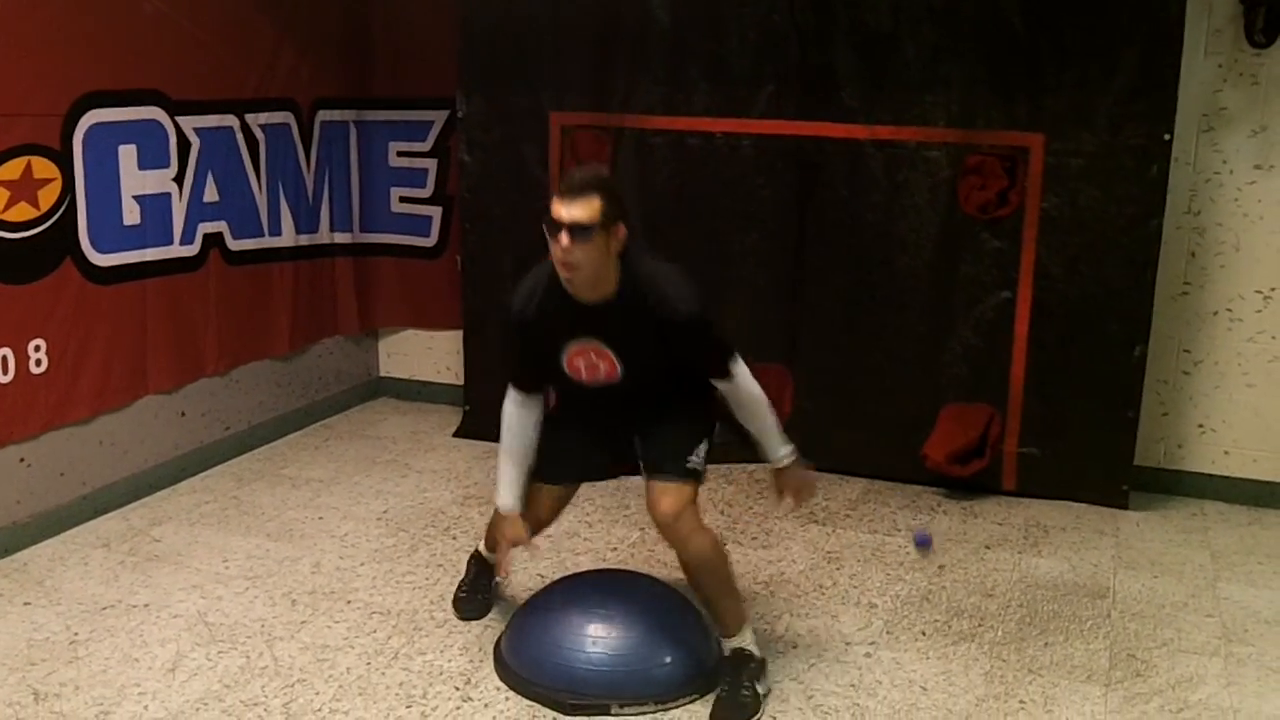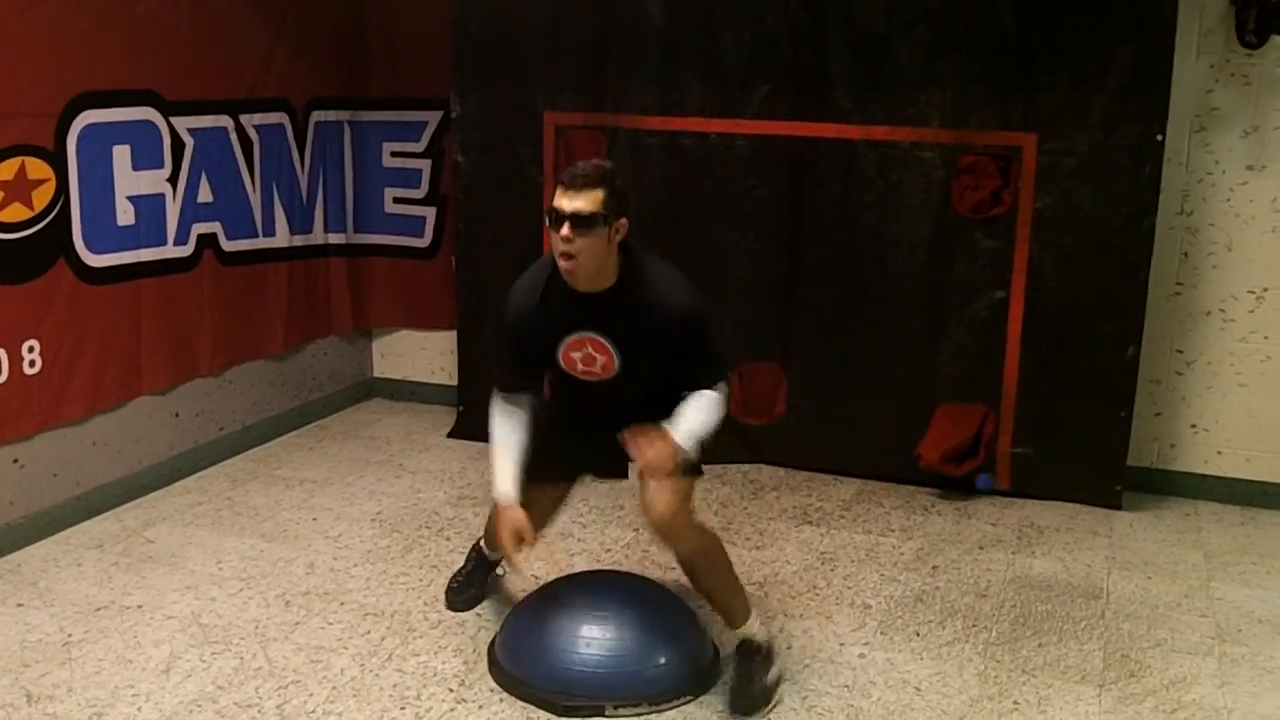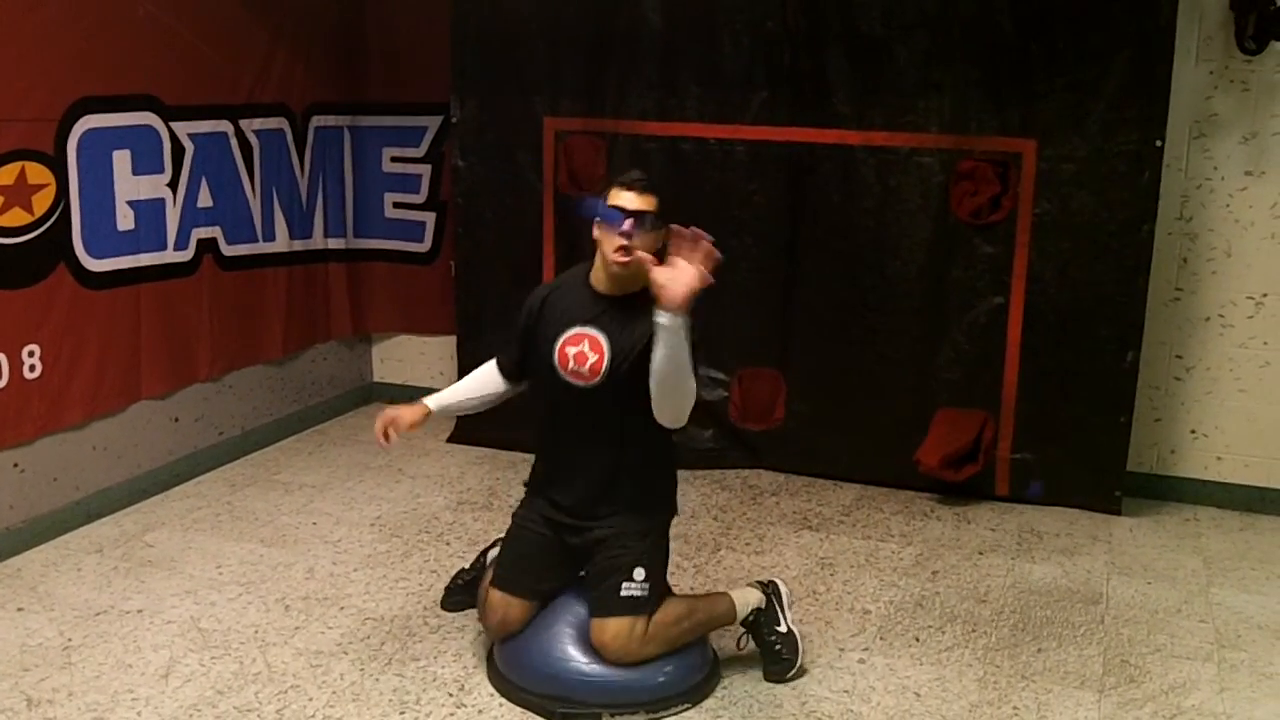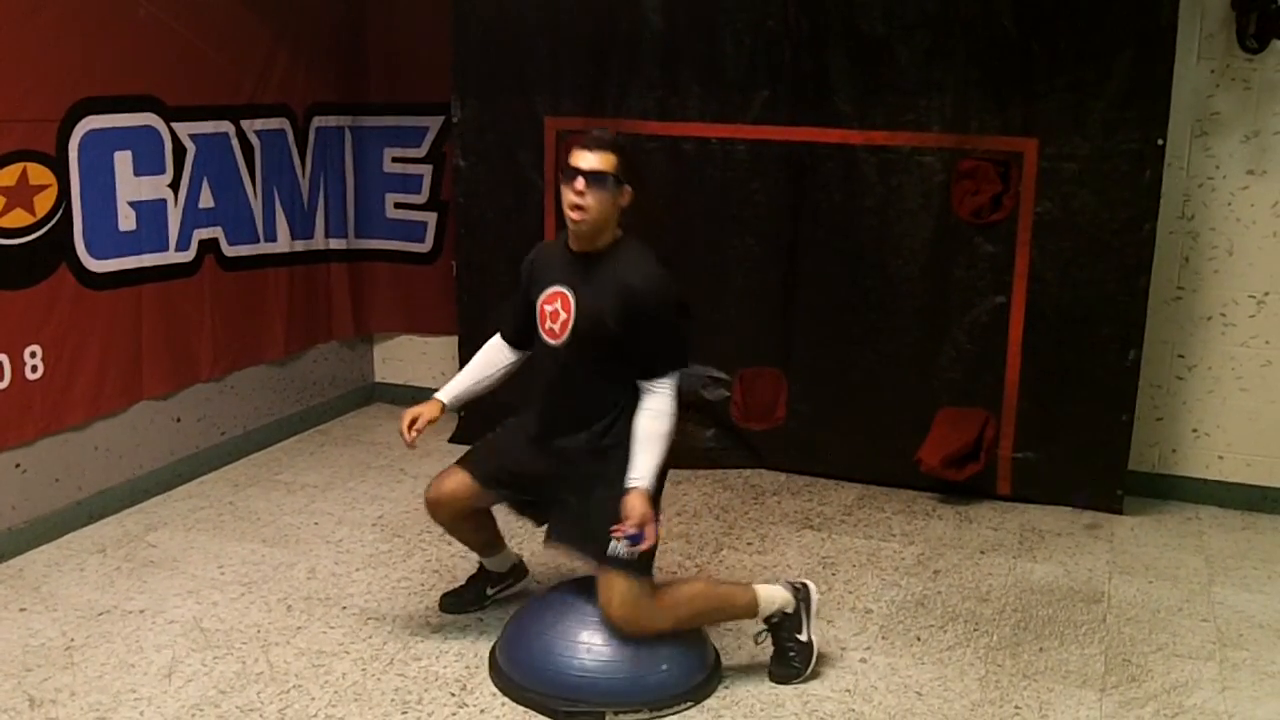
dt=0.4s
person 1, frame 1
left shoulder: (668, 301)
right shoulder: (534, 302)
left elbow: (732, 379)
right elbow: (525, 400)
left wrist: (783, 457)
right wrist: (507, 503)
left hip: (674, 405)
right hip: (586, 411)
left knee: (672, 512)
right knee: (532, 510)
left ankle: (743, 650)
right ankle: (488, 560)
person 1, frame 2
left shoulder: (667, 298)
right shoulder: (530, 298)
left elbow: (708, 391)
right elbow: (510, 401)
left wrist: (675, 441)
right wrist: (506, 497)
left hip: (659, 412)
right hip: (573, 409)
left knee: (665, 513)
right knee: (524, 505)
left ankle: (752, 640)
right ankle: (486, 555)
person 1, frame 3
left shoulder: (658, 313)
right shoulder: (551, 300)
left elbow: (672, 414)
right elbow: (505, 377)
left wrist: (672, 314)
right wrist: (427, 407)
left hip: (630, 503)
right hip: (552, 494)
left knee: (617, 641)
right knee: (500, 622)
left ankle: (755, 603)
right ankle: (501, 558)
person 1, frame 4
left shoulder: (641, 282)
right shoulder: (542, 261)
left elbow: (658, 390)
right elbow: (510, 344)
left wrist: (639, 485)
right wrist: (443, 399)
left hip: (612, 452)
right hip: (544, 431)
left knee: (628, 610)
right knee: (444, 497)
left ankle: (782, 602)
right ankle: (502, 569)
